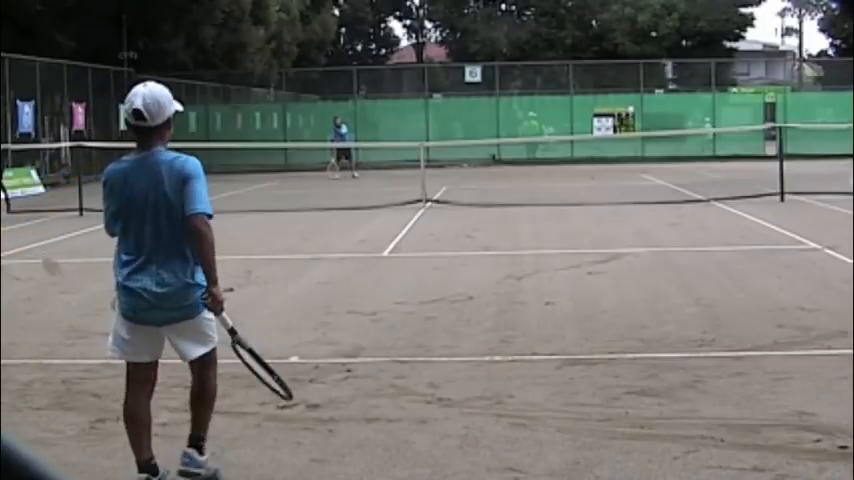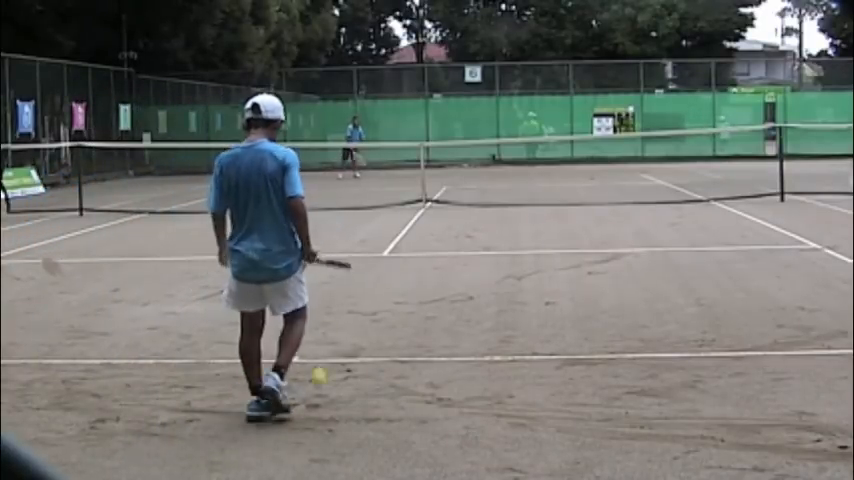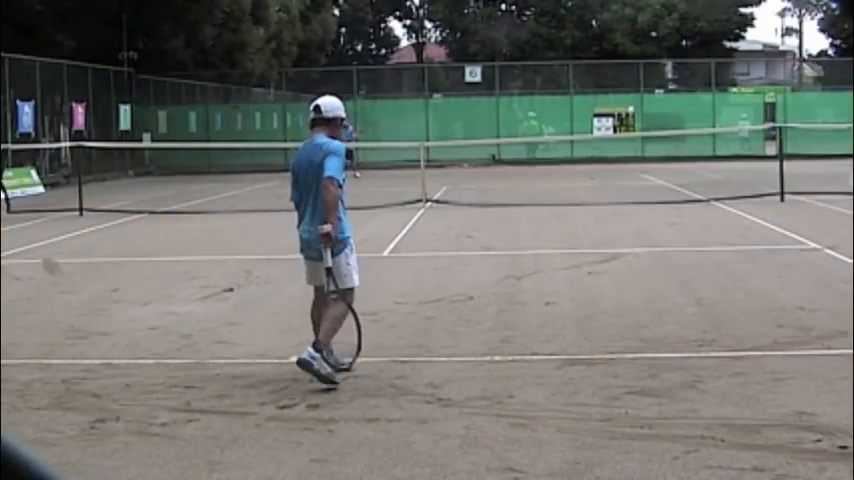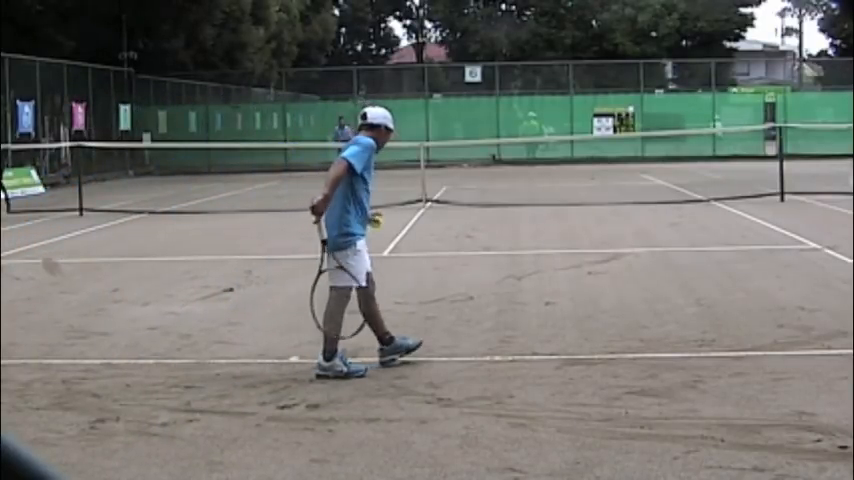
dt=1s
person 1, frame 1
left shoulder: (114, 174)
right shoulder: (186, 167)
left elbow: (114, 229)
right elbow: (198, 224)
right wrist: (213, 283)
left hip: (134, 297)
right hip: (182, 295)
left knee: (139, 385)
right knee: (204, 372)
person 1, frame 2
left shoulder: (225, 160)
right shoulder: (284, 157)
left elbow: (217, 211)
right elbow: (296, 205)
left wrist: (223, 246)
right wrist: (306, 245)
left hip: (242, 259)
right hip: (281, 258)
left knee: (250, 327)
right knee: (296, 320)
left ankle: (258, 397)
right ankle: (276, 377)
person 1, frame 3
left shoulder: (299, 154)
right shoulder: (333, 148)
right elbow: (330, 184)
right wrist: (330, 222)
left hip: (309, 235)
right hip: (332, 237)
left knee: (323, 295)
right knee: (342, 299)
left ankle: (323, 354)
right ankle: (316, 352)
person 1, frame 4
left shoulder: (358, 148)
right shoulder: (364, 144)
right elbow: (338, 166)
right wrist: (325, 196)
left hip: (349, 232)
right hip: (346, 234)
left knee: (367, 287)
right knee: (341, 293)
left ankle: (387, 344)
right ankle: (329, 360)
